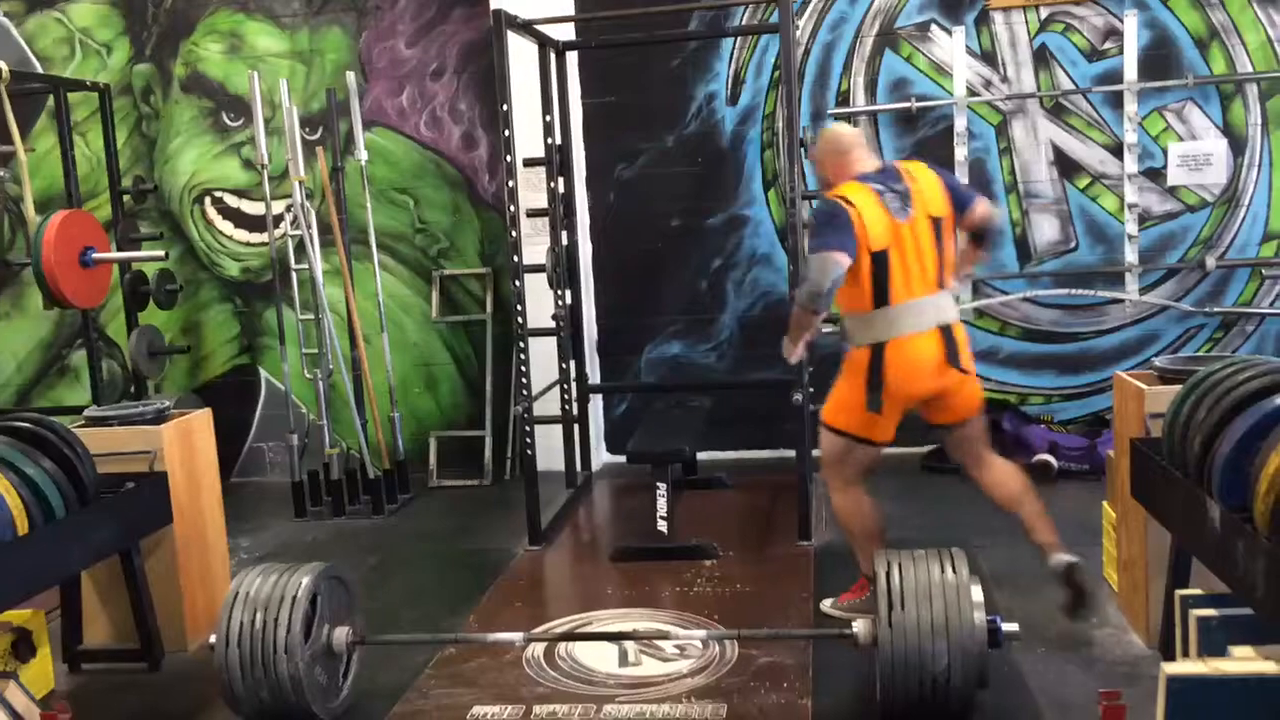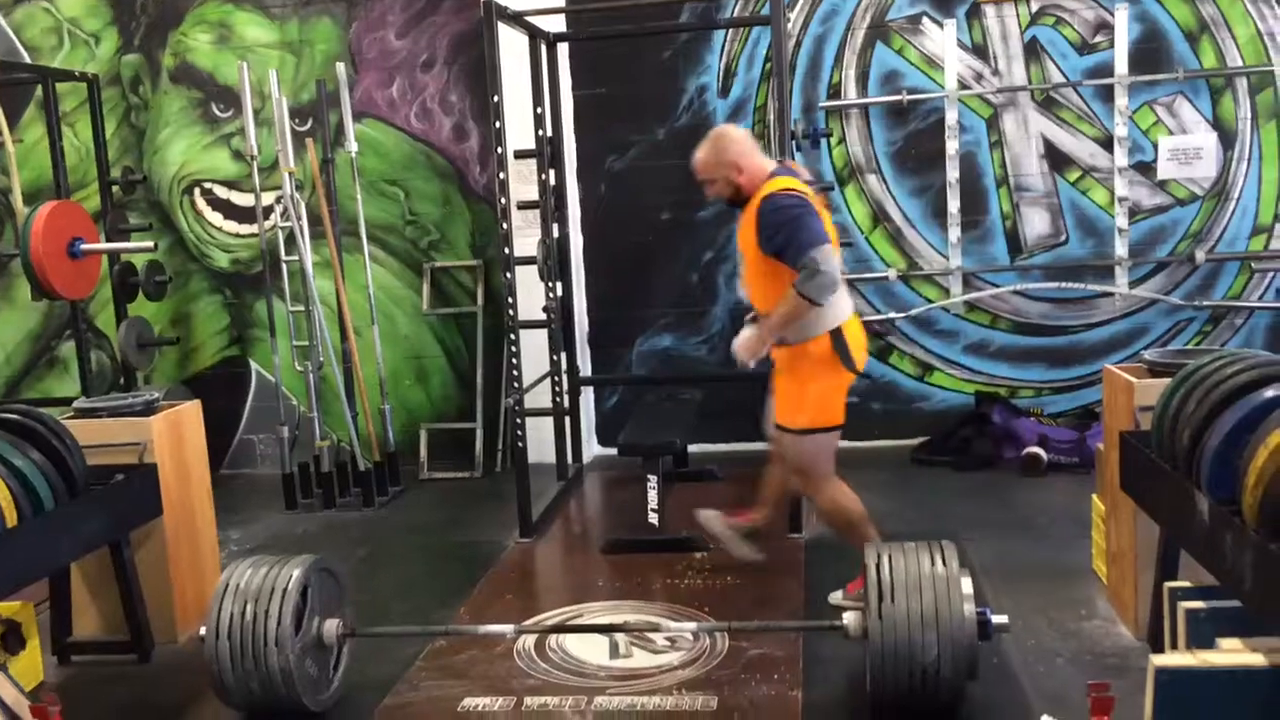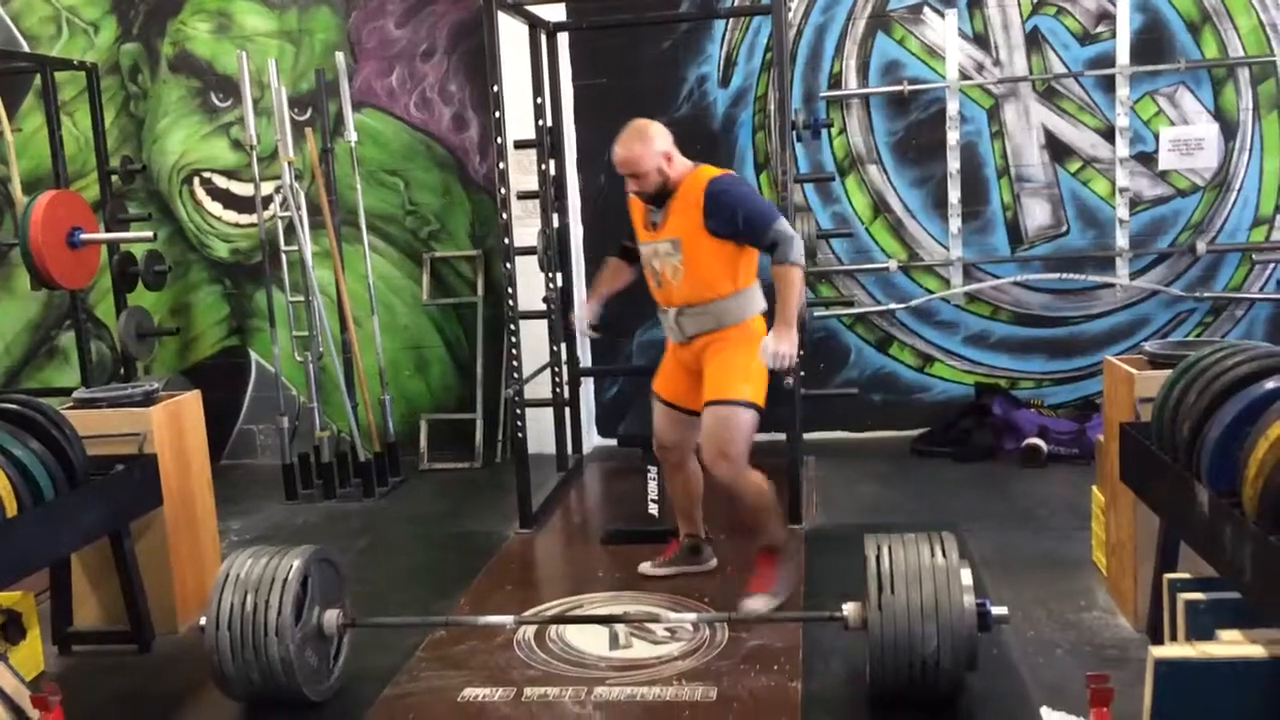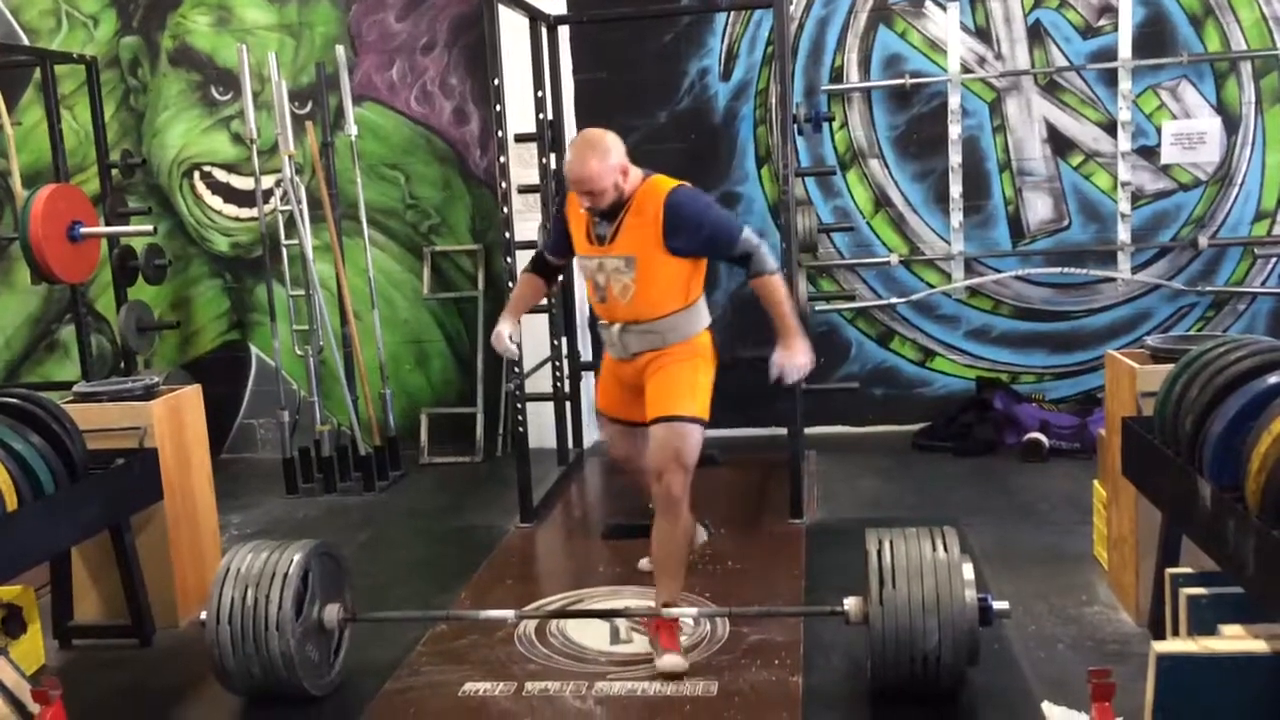
dt=0.3s
person 1, frame 1
left shoulder: (837, 210)
right shoulder: (928, 179)
left elbow: (821, 282)
right elbow: (985, 222)
left wrist: (796, 335)
right wrist: (960, 263)
left hip: (884, 359)
right hip: (945, 344)
left knee: (841, 474)
right knee: (980, 457)
left ankle: (877, 588)
right ankle: (1058, 556)
person 1, frame 2
left shoulder: (780, 205)
right shoulder: (778, 185)
left elbow: (821, 275)
left wrist: (763, 335)
left hip: (814, 348)
right hip: (794, 344)
left knee: (811, 476)
right knee: (783, 442)
right ankle: (752, 524)
person 1, frame 3
left shoulder: (718, 192)
right shoulder: (639, 198)
left elbow: (786, 244)
right elbow: (628, 253)
left wrist: (786, 327)
right wrist: (593, 300)
left hip: (733, 338)
right hip: (682, 342)
left knee: (724, 463)
right knee: (671, 452)
left ankle: (775, 550)
right ankle: (693, 545)
person 1, frame 4
left shoulder: (675, 206)
right shoulder: (573, 206)
left elbow: (755, 255)
right elbow: (545, 264)
left wrist: (791, 336)
right wrist: (510, 316)
left hip: (678, 352)
right hip: (617, 352)
left knee: (668, 481)
right knee: (626, 457)
left ankle: (665, 618)
right ankle: (679, 529)
